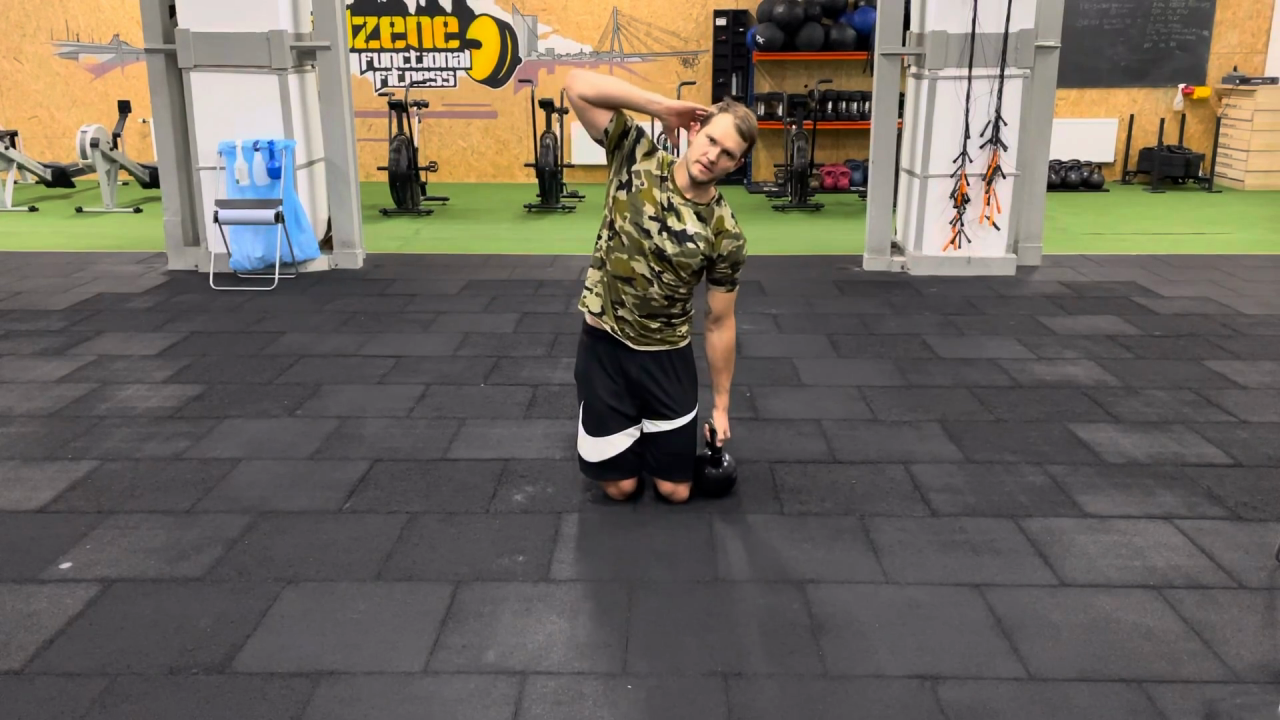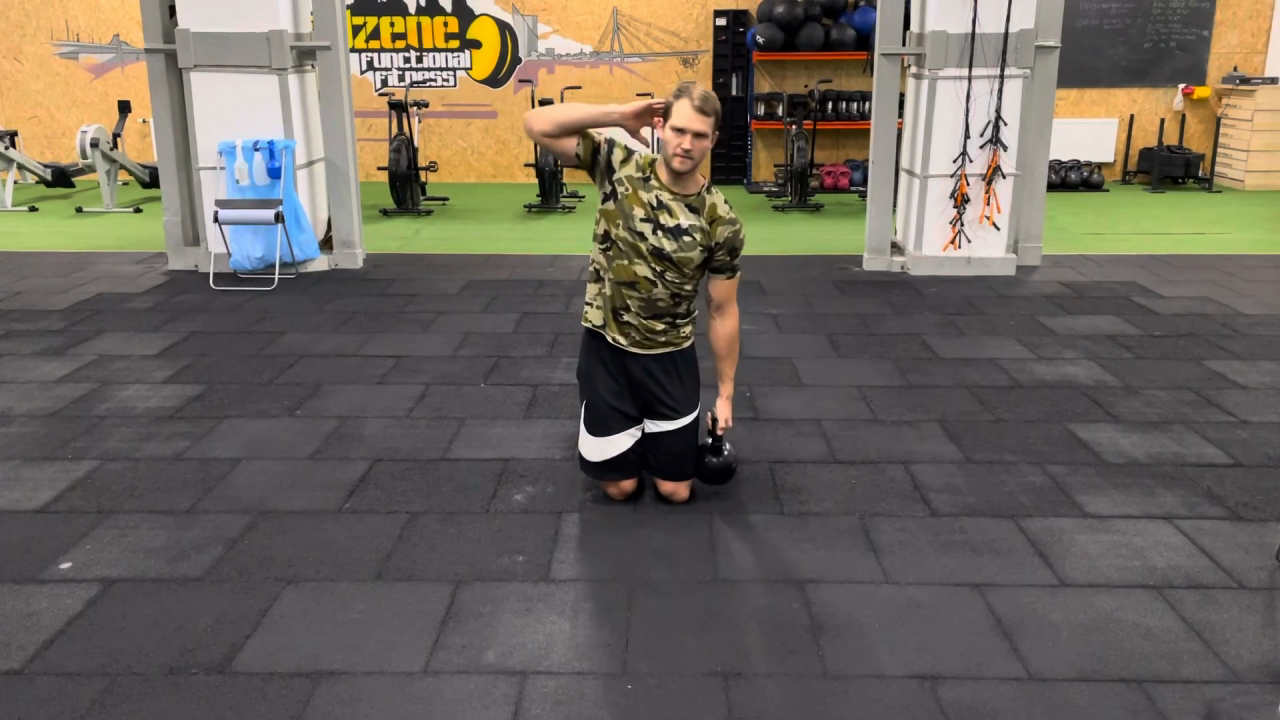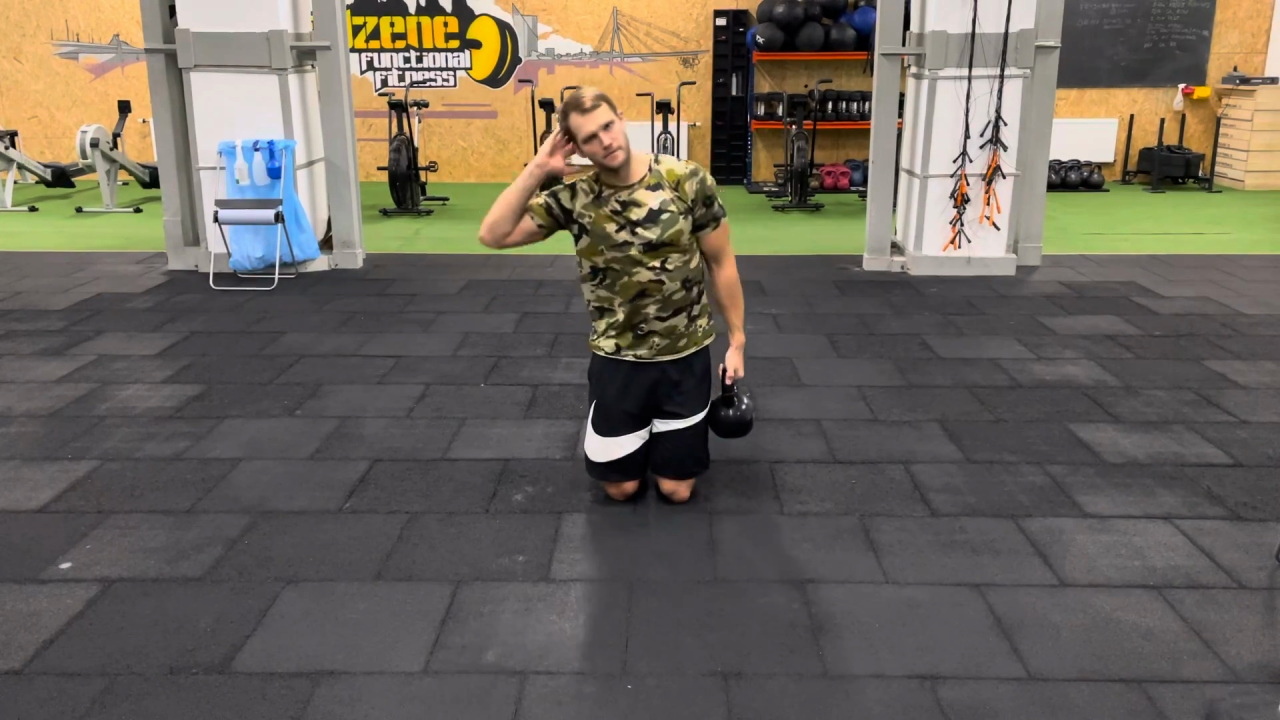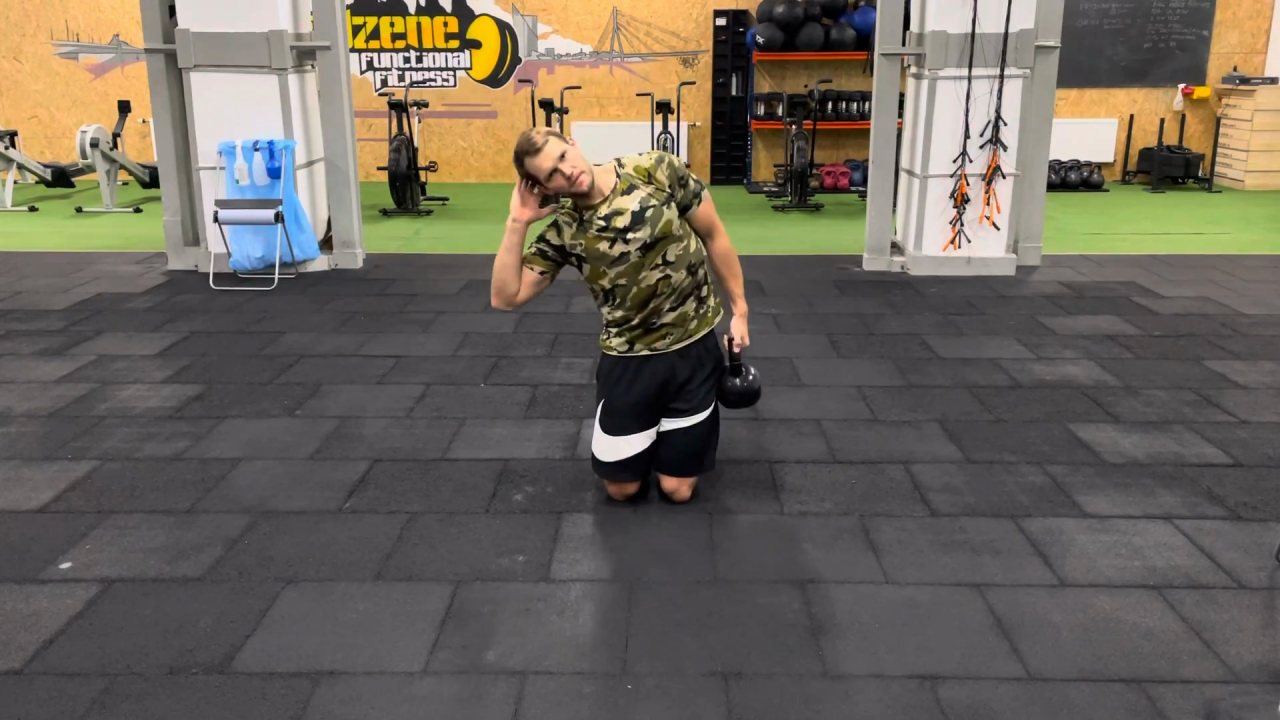
dt=0.4s
person 1, frame 1
left shoulder: (725, 235)
right shoulder: (636, 158)
left elbow: (720, 323)
right elbow: (576, 85)
left wrist: (721, 404)
right wrist: (662, 107)
left hip: (666, 353)
right hip: (604, 343)
left knee: (675, 490)
right knee: (619, 487)
left ankle: (652, 431)
right ankle: (623, 428)
person 1, frame 2
left shoulder: (721, 222)
right shoulder: (618, 164)
left elbow: (723, 312)
right elbow: (536, 124)
left wrist: (725, 392)
right wrist: (619, 116)
left hip: (670, 356)
right hip: (607, 348)
left knee: (675, 489)
right knee: (619, 486)
left ankle: (652, 432)
right ankle: (628, 433)
person 1, frame 3
left shoulder: (687, 180)
right shoulder: (573, 197)
left elbow: (721, 262)
right elbow: (492, 236)
left wrist: (736, 340)
right wrist: (539, 169)
left hip: (685, 356)
right hip: (618, 358)
left knee: (676, 489)
right knee: (619, 487)
left ankle: (661, 433)
right ankle: (637, 432)
person 1, frame 4
left shoulder: (658, 171)
right shoulder: (561, 231)
left elbow: (713, 235)
right elbow: (505, 297)
left wrist: (738, 308)
right wrist: (517, 222)
left hip: (694, 346)
right hip: (628, 355)
left knee: (677, 488)
right knee: (621, 487)
left ankle: (669, 433)
right ankle: (640, 431)
